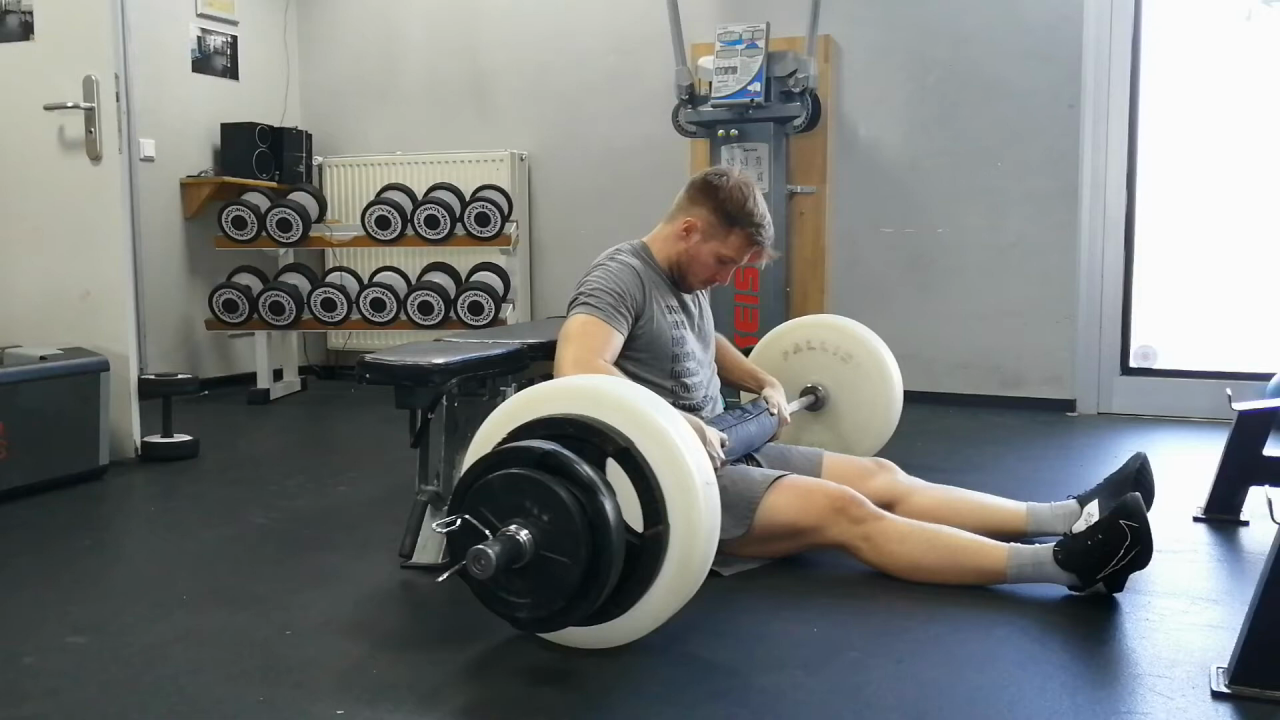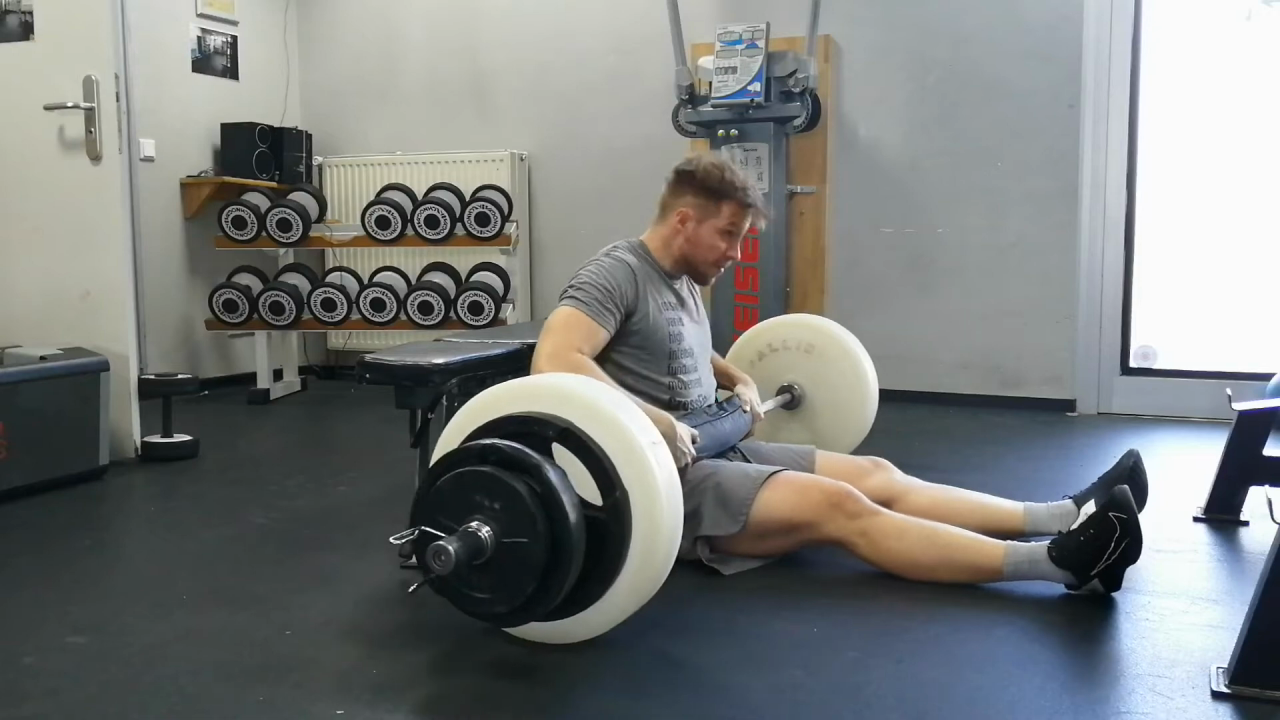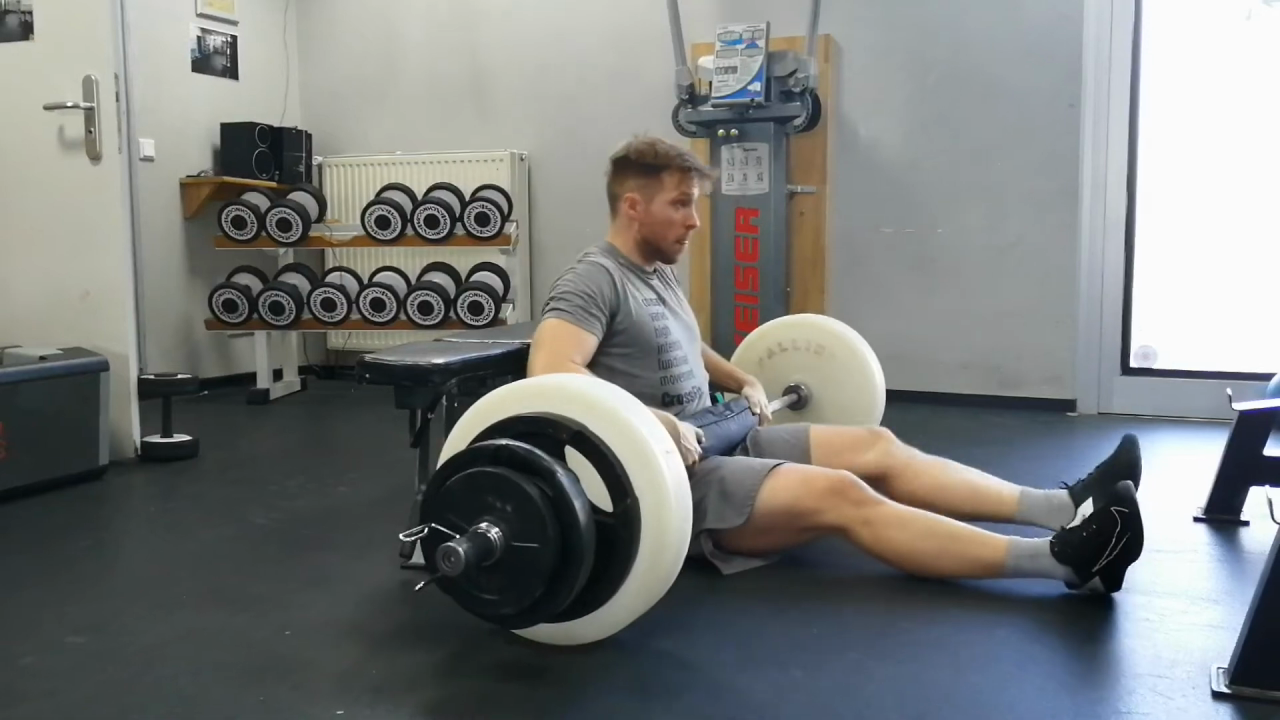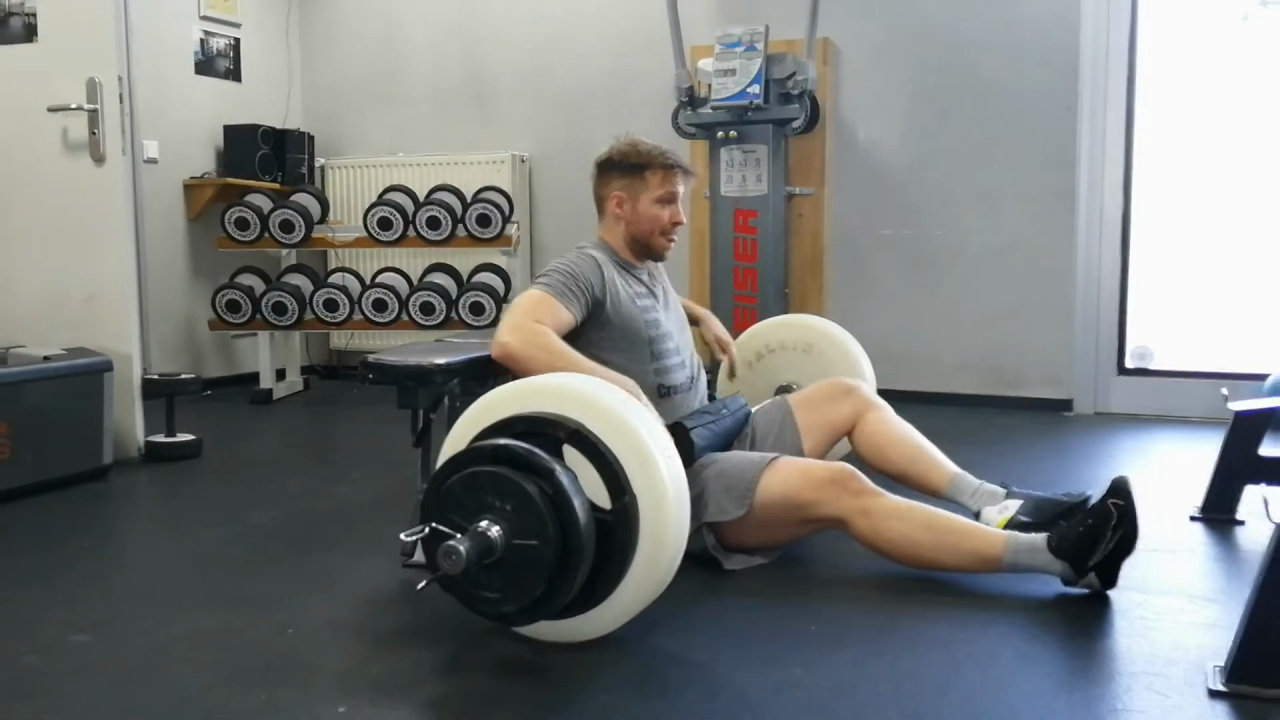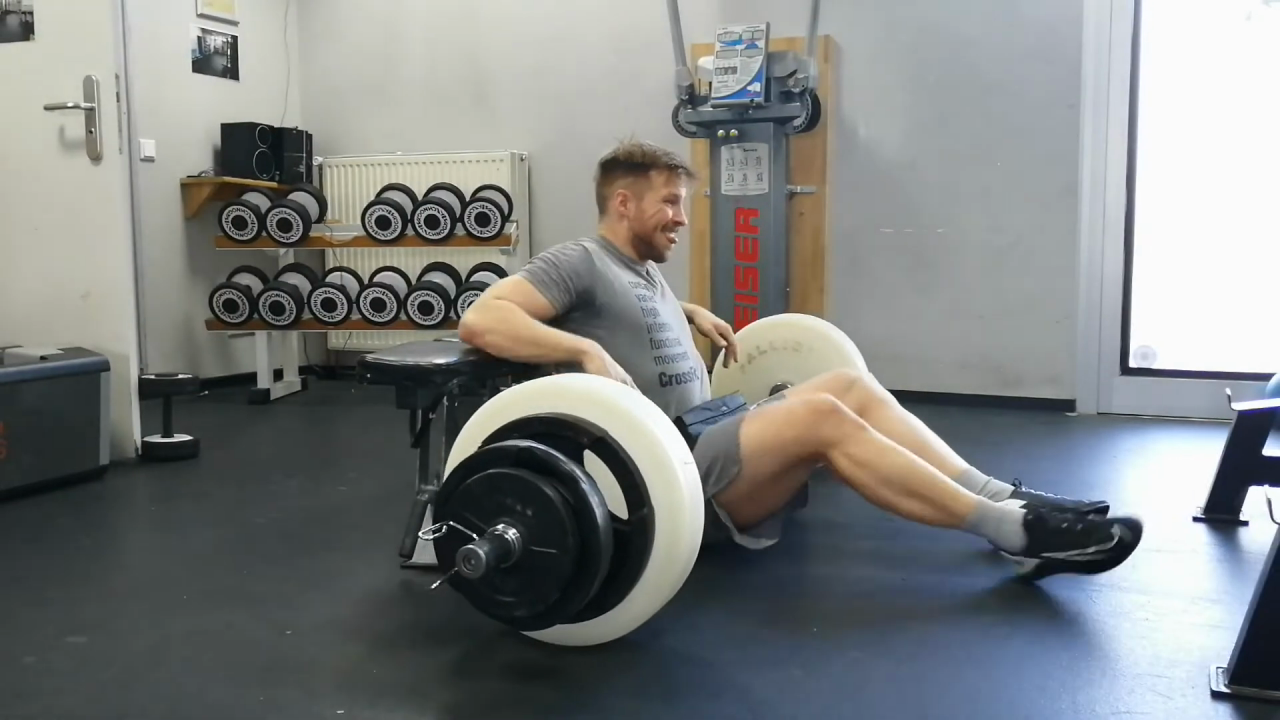
dt=0.5s
person 1, frame 1
left shoulder: (684, 277)
right shoulder: (618, 279)
right elbow: (577, 374)
left wrist: (765, 383)
right wrist: (682, 426)
left hip: (719, 454)
left knee: (879, 476)
right knee: (841, 511)
left ankle: (1070, 516)
right ankle: (1064, 564)
person 1, frame 2
left shoulder: (677, 277)
right shoulder: (616, 276)
right elbow: (552, 363)
left wrist: (738, 379)
right wrist: (654, 424)
left hip: (715, 454)
left knee: (876, 476)
right knee: (839, 507)
left ankle: (1065, 516)
right ankle: (1059, 562)
person 1, frame 3
left shoulder: (656, 272)
right shoulder: (592, 281)
right elbow: (548, 376)
left wrist: (742, 381)
right wrist: (659, 425)
left hip: (719, 448)
left knee: (876, 448)
right knee: (841, 495)
left ankle: (1063, 509)
right ankle: (1065, 560)
person 1, frame 4
left shoulder: (643, 266)
right shoulder: (582, 272)
right elbow: (512, 340)
left wrist: (701, 316)
right wrist: (619, 388)
left hip: (712, 442)
left knee: (848, 396)
right knee: (840, 489)
left ankle: (995, 506)
right ankle: (1058, 558)
person 1, frame 5
left shoulder: (641, 266)
right shoulder: (576, 264)
right elbow: (479, 322)
left wrist: (692, 313)
right wrist: (583, 349)
left hip: (713, 443)
left knee: (852, 386)
right knee: (820, 412)
left ankle: (1005, 500)
right ankle: (1020, 536)
